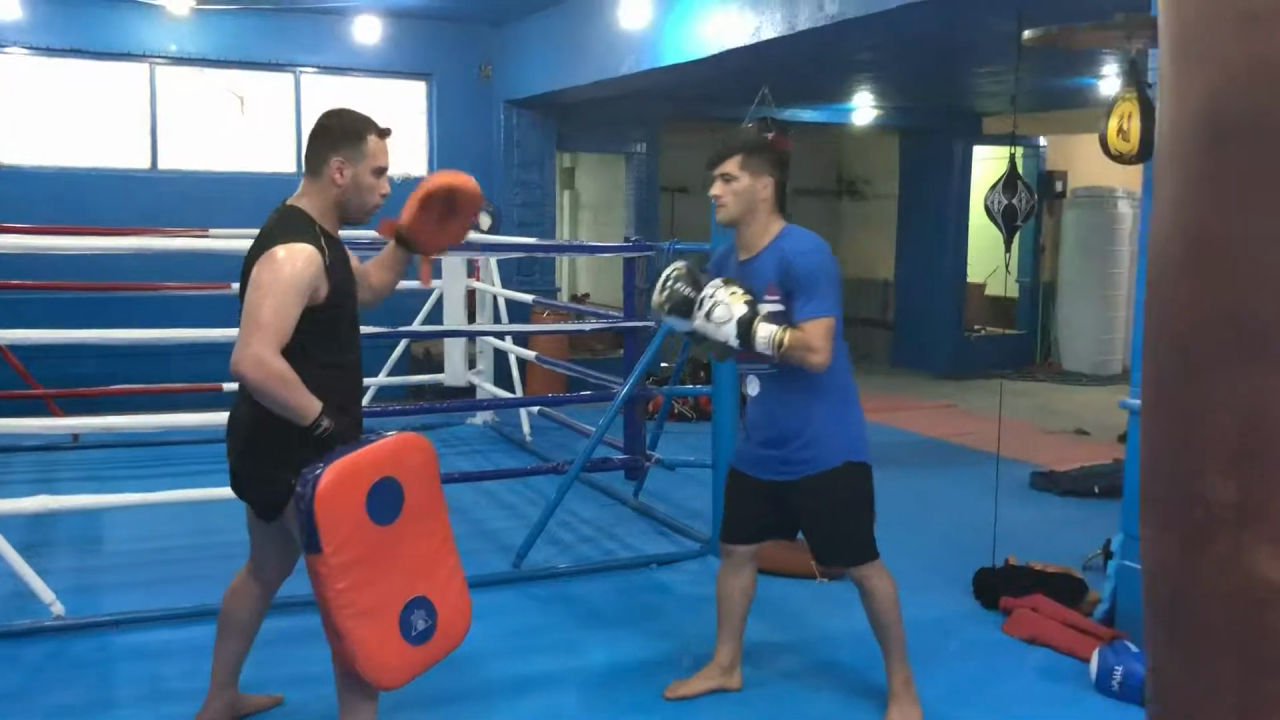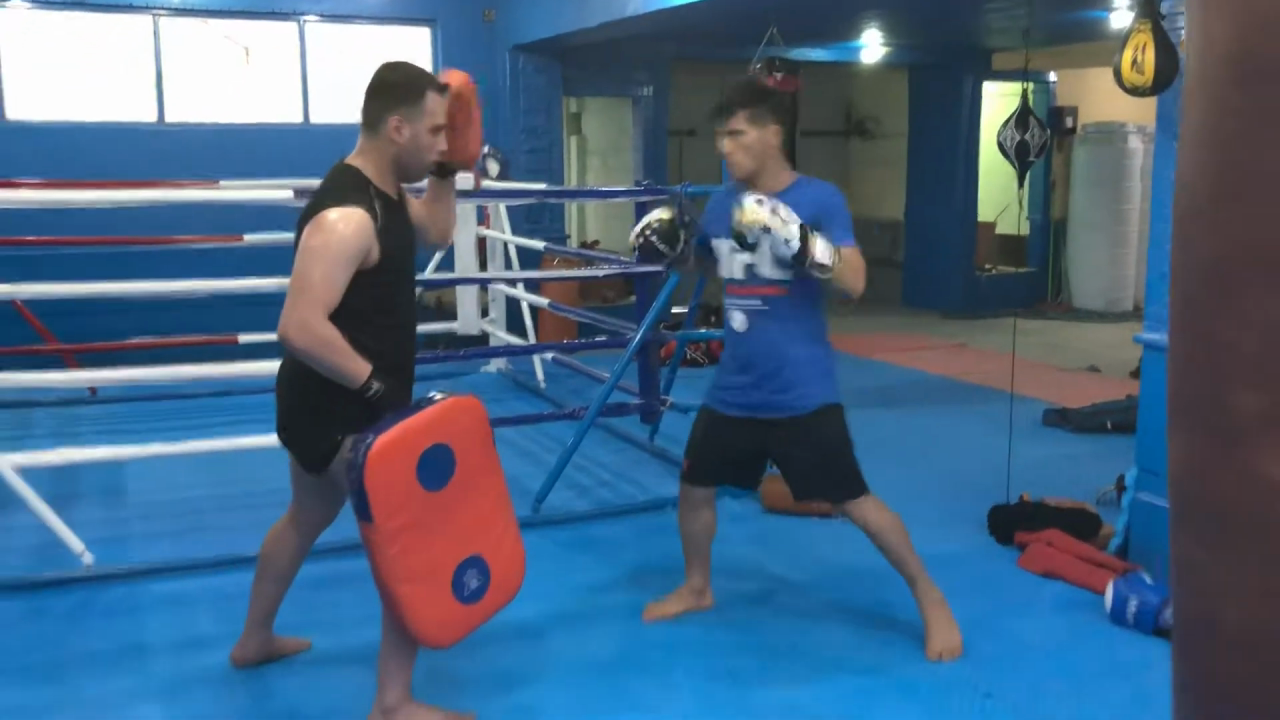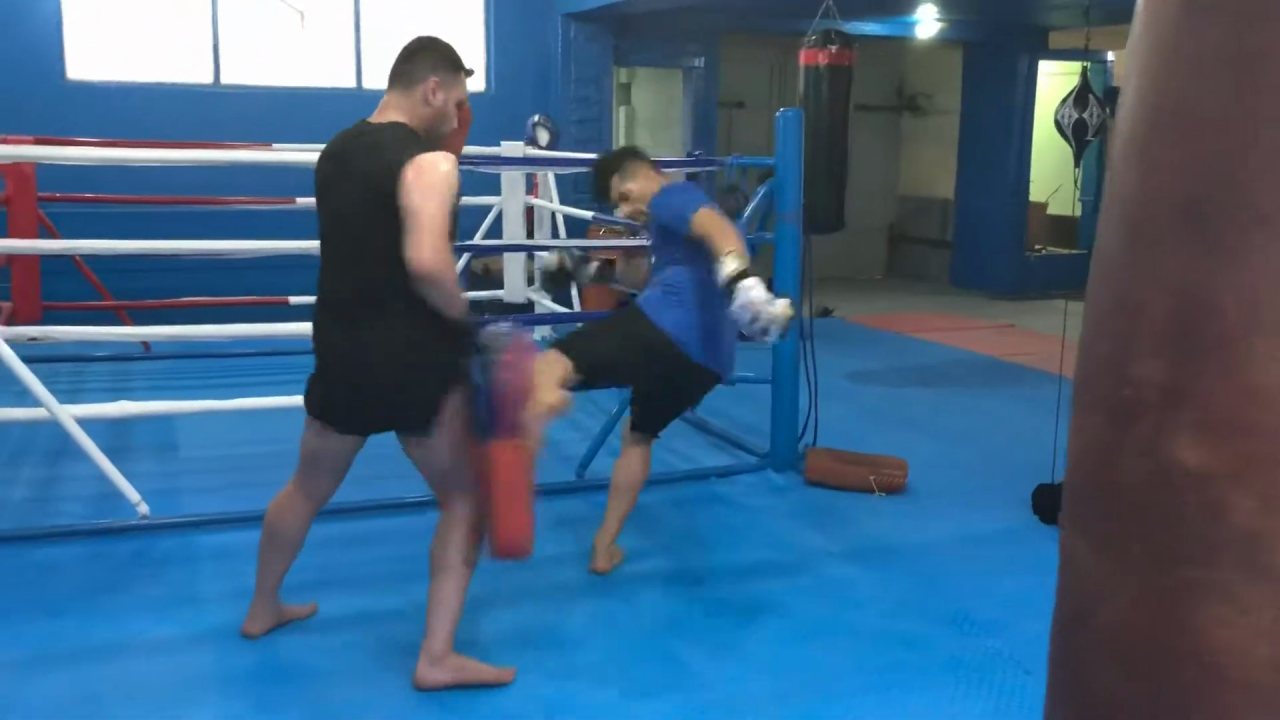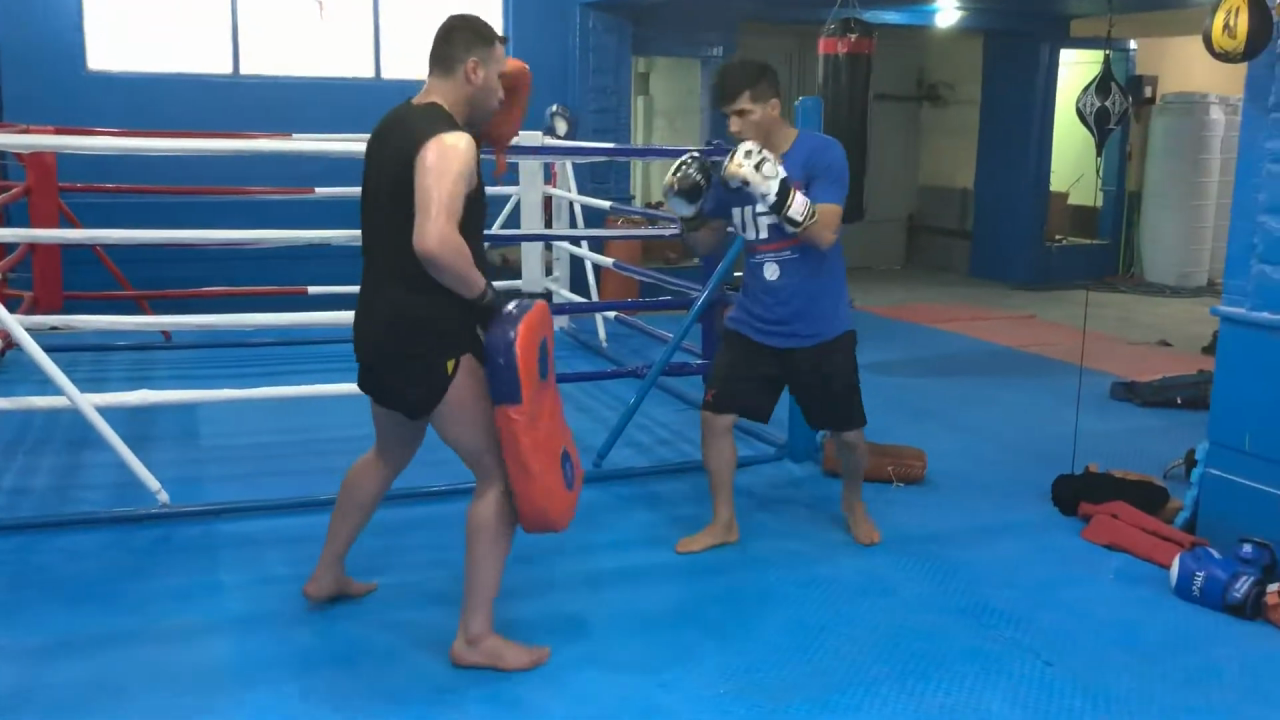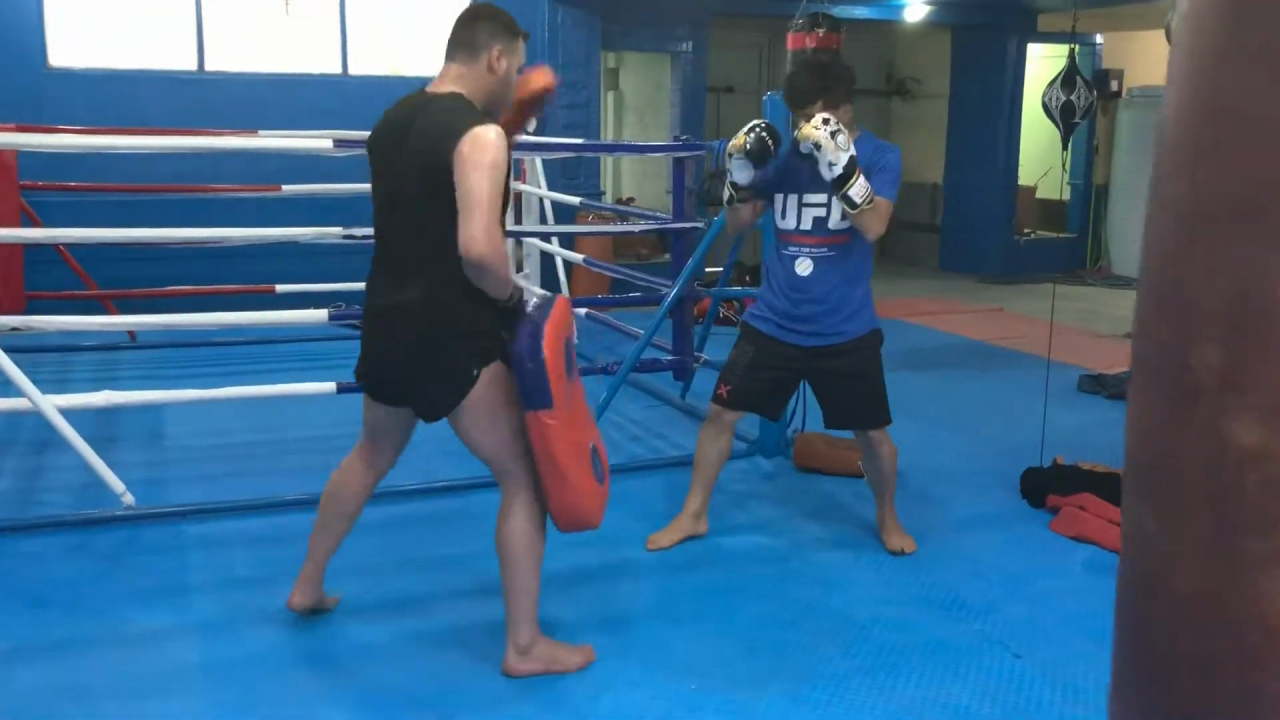
dt=1s
person 1, frame 1
left shoulder: (313, 235)
right shoulder: (295, 250)
left elbow: (364, 289)
right elbow: (253, 360)
left wrist: (409, 241)
right wrist: (327, 423)
left hip: (276, 446)
right hip: (294, 452)
left knee: (266, 570)
person 1, frame 2
left shoulder: (380, 190)
right shoulder: (347, 216)
left elbow: (435, 230)
right elbow: (299, 327)
left wrist: (446, 171)
right wrist: (375, 386)
left hip: (326, 402)
right hip: (345, 407)
left knee: (307, 516)
left ankle: (255, 637)
person 1, frame 3
left shoulder: (337, 151)
right shoulder: (431, 161)
right elbow: (426, 261)
right wrist: (461, 321)
left hip: (339, 354)
right hip: (412, 362)
left knee: (308, 486)
right knee: (465, 494)
left ankle: (262, 609)
right ankle: (438, 656)
person 1, frame 4
left shoulder: (393, 126)
right shoulder: (451, 141)
right elbow: (433, 243)
left wrist: (483, 147)
right wrist: (484, 295)
left hip: (379, 325)
right hip: (432, 334)
left knee: (389, 455)
right knee: (499, 472)
left ankle: (327, 575)
right ankle: (476, 635)
person 1, frame 5
left shoulder: (392, 121)
right shoulder: (481, 135)
right elbow: (479, 247)
right wrist: (511, 298)
left hip: (387, 322)
right hip: (454, 335)
left knee: (372, 455)
right knee: (520, 478)
left ankle: (307, 586)
right ankle: (524, 645)
person 2, frame 1
left shoulder: (804, 254)
right shoulder: (724, 260)
left elbow: (816, 353)
left wrist: (743, 322)
right wrist: (691, 321)
left hip: (826, 448)
right hip: (760, 447)
left knee: (860, 564)
right knee: (736, 550)
right ankle: (725, 664)
person 2, frame 2
left shoulder: (820, 199)
right shoulder: (721, 203)
left elbow: (853, 281)
left wrist: (793, 236)
left hip: (800, 392)
right hip: (736, 389)
left knee: (855, 502)
right knee: (694, 488)
left ankle: (932, 604)
right ankle: (696, 588)
person 2, frame 3
left shoulder: (673, 198)
right shoulder: (678, 216)
left elbow: (722, 232)
left wrist: (744, 283)
right wrist: (596, 275)
left hip: (664, 327)
right hip: (704, 352)
left knee: (549, 364)
right knee: (637, 437)
left ankle: (540, 406)
right ankle: (605, 545)
person 2, frame 4
left shoulder: (824, 153)
right shoulder: (734, 165)
left elbow: (825, 234)
right elbow: (704, 244)
left wrist: (774, 185)
right wrist: (685, 207)
left hip: (821, 328)
right hip: (753, 327)
left knee: (849, 433)
right knee: (715, 419)
left ankle: (854, 505)
right ankle: (723, 521)
person 2, frame 5
left shoulder: (881, 156)
right shoulder: (784, 154)
left elbow: (873, 227)
right elbow: (737, 224)
left wrist: (840, 162)
right wrist: (741, 172)
left hip: (845, 331)
right hip: (773, 324)
left knee: (873, 431)
right knee: (722, 412)
left ankle: (888, 518)
right ankle: (693, 514)
